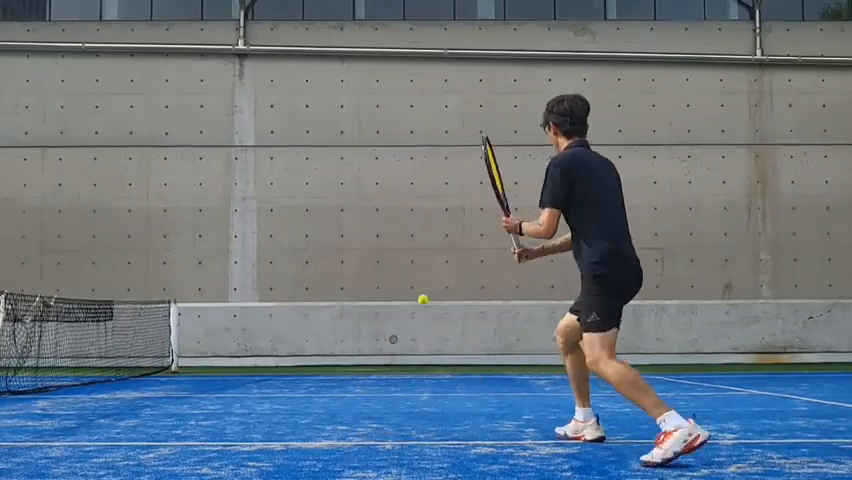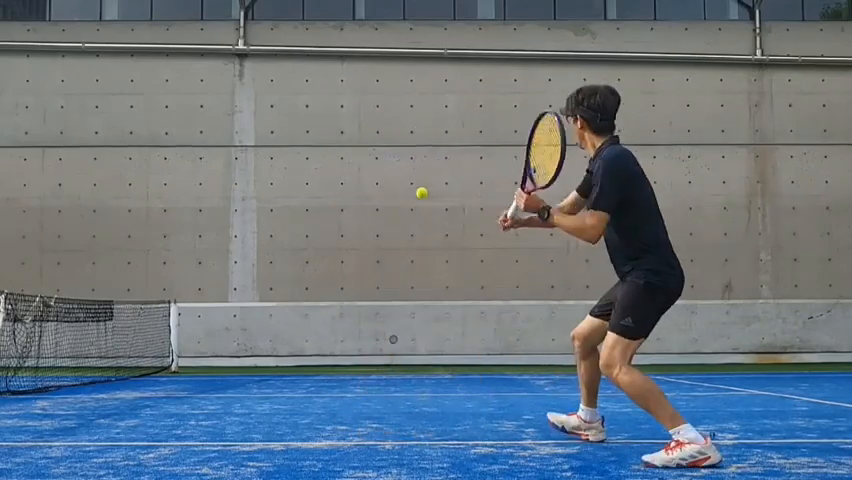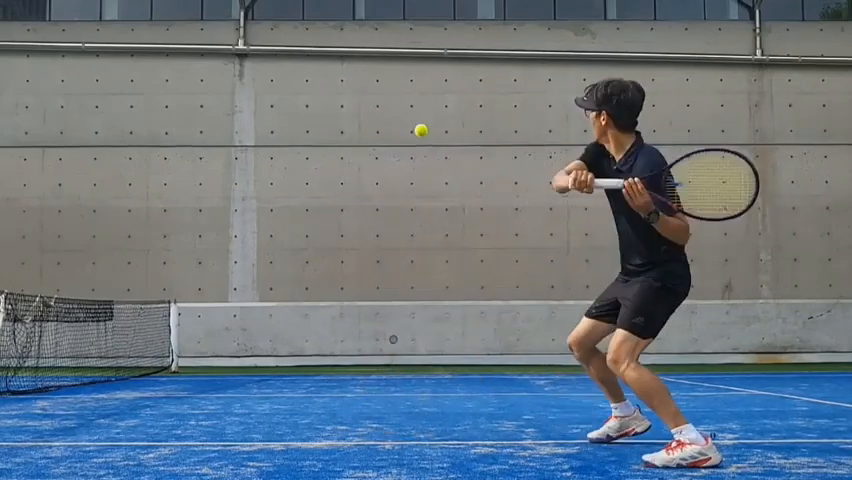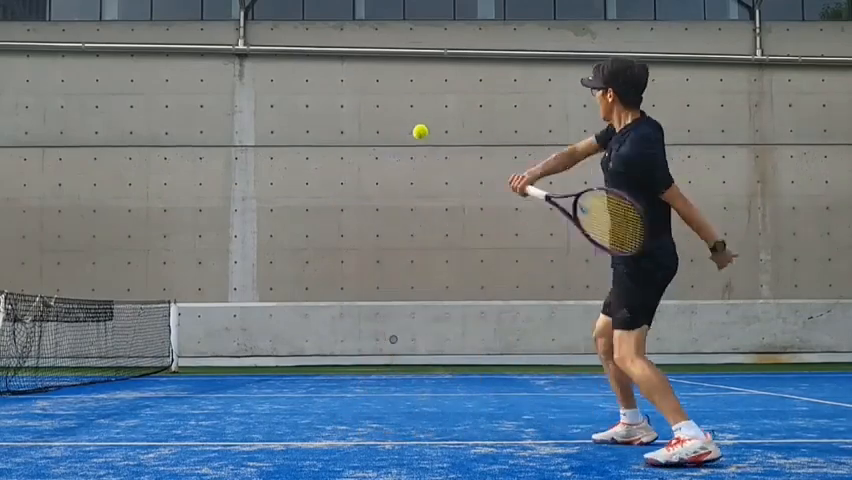
dt=0.2s
person 1, frame 1
left shoulder: (560, 165)
right shoulder: (604, 165)
left elbow: (546, 228)
left wrist: (518, 227)
right wrist: (538, 252)
left hip: (605, 271)
right hip: (626, 269)
left knee: (599, 358)
right knee: (565, 334)
left ankle: (679, 427)
right ankle: (585, 421)
person 1, frame 2
left shoulder: (612, 164)
right shoulder: (607, 161)
left elbow: (592, 231)
right elbow: (568, 210)
left wrist: (542, 212)
right wrist: (523, 217)
left hip: (652, 276)
right hip: (640, 276)
left knee: (614, 362)
right knee: (583, 338)
left ankle: (693, 441)
right ankle: (588, 419)
person 1, frame 3
left shoulder: (651, 164)
right shoulder: (602, 152)
left elbow: (683, 235)
right elbow: (561, 178)
left wrist: (649, 210)
right wrist: (574, 179)
left hip: (661, 278)
right hip: (632, 275)
left knee: (620, 358)
right knee: (579, 342)
left ankle: (695, 443)
right ankle: (626, 416)
person 1, frame 4
left shoulder: (637, 149)
right shoulder: (619, 131)
left elbow: (680, 203)
right elbow: (575, 152)
left wrist: (715, 245)
right wrist: (533, 174)
left hip: (644, 263)
right hip: (632, 261)
left knee: (628, 355)
right knee: (604, 339)
left ankle: (693, 439)
right ankle: (633, 423)
